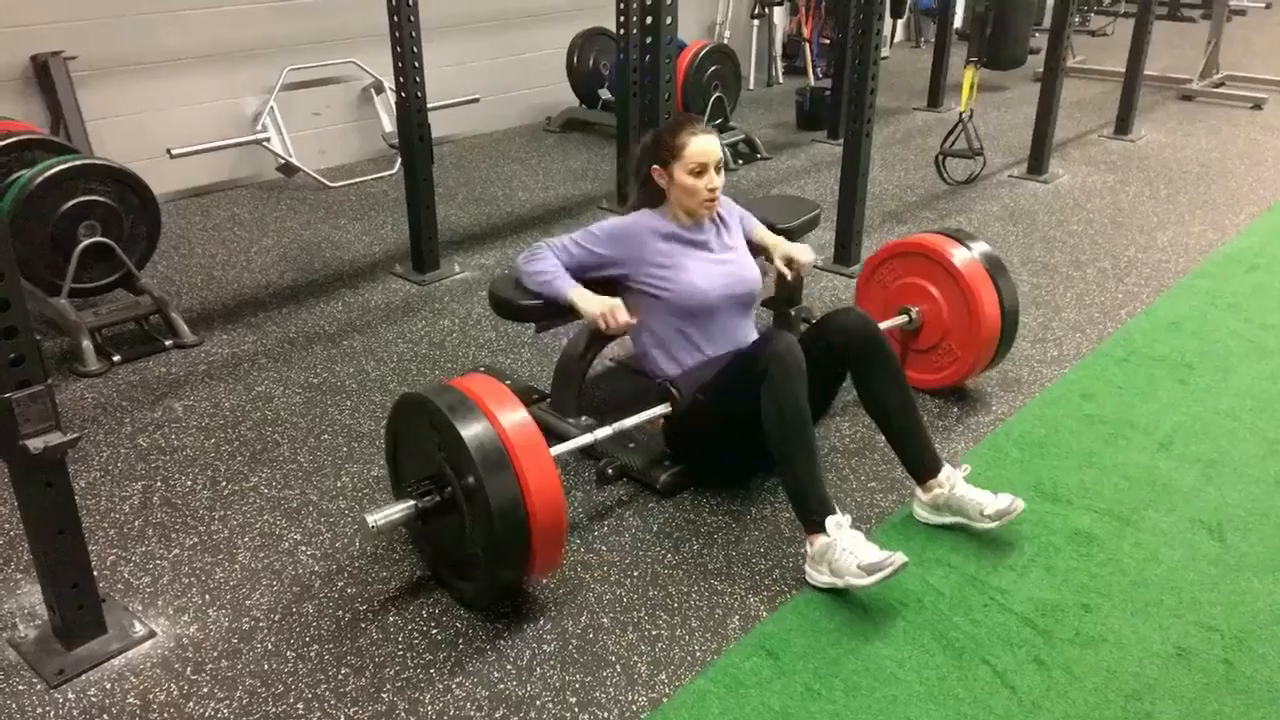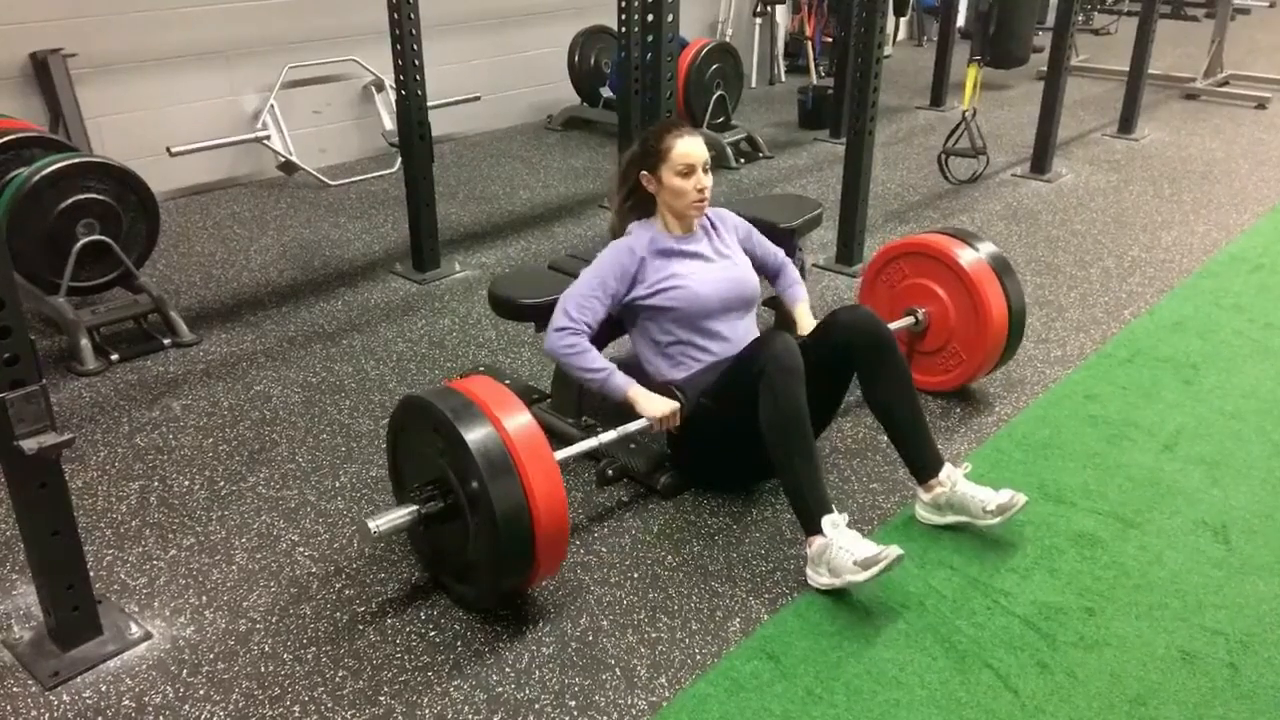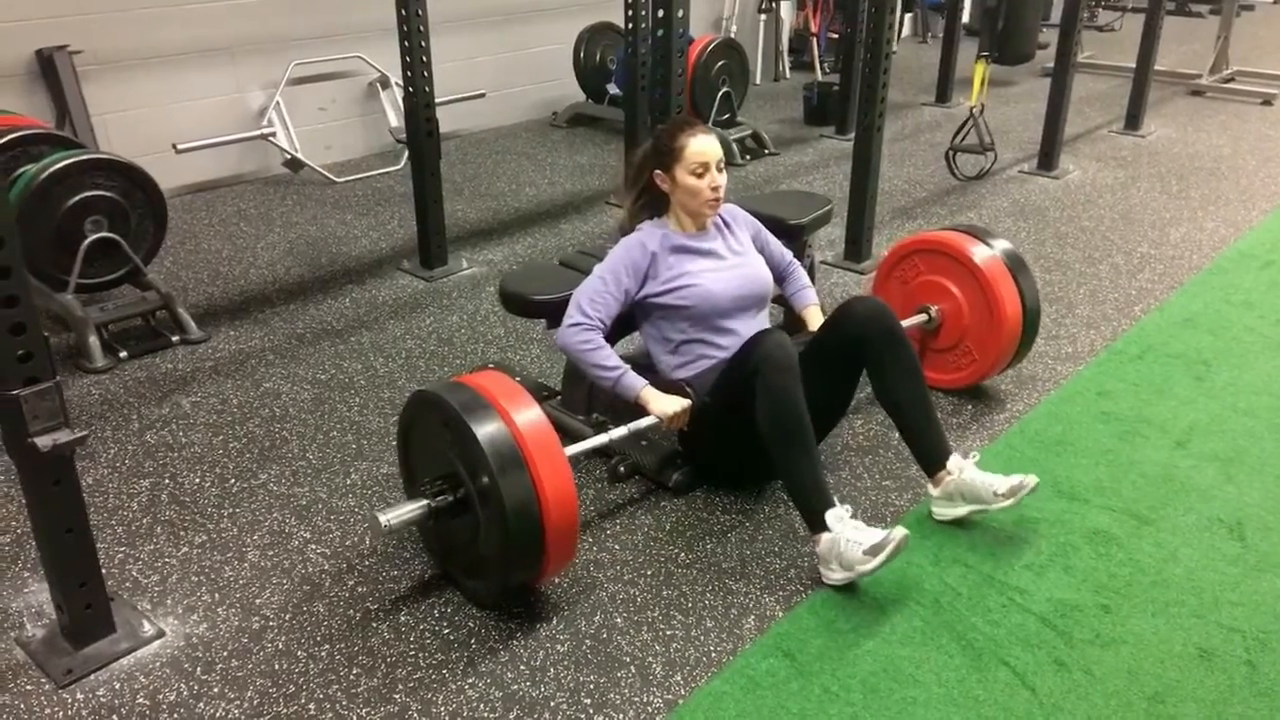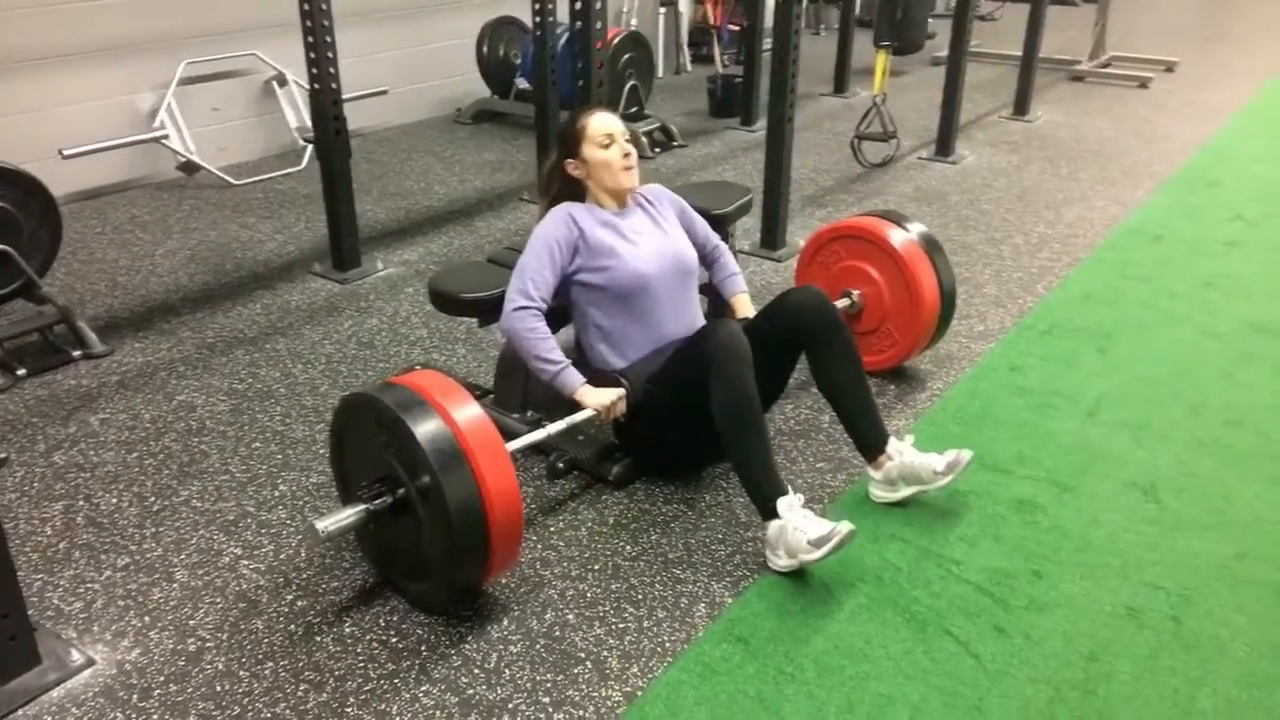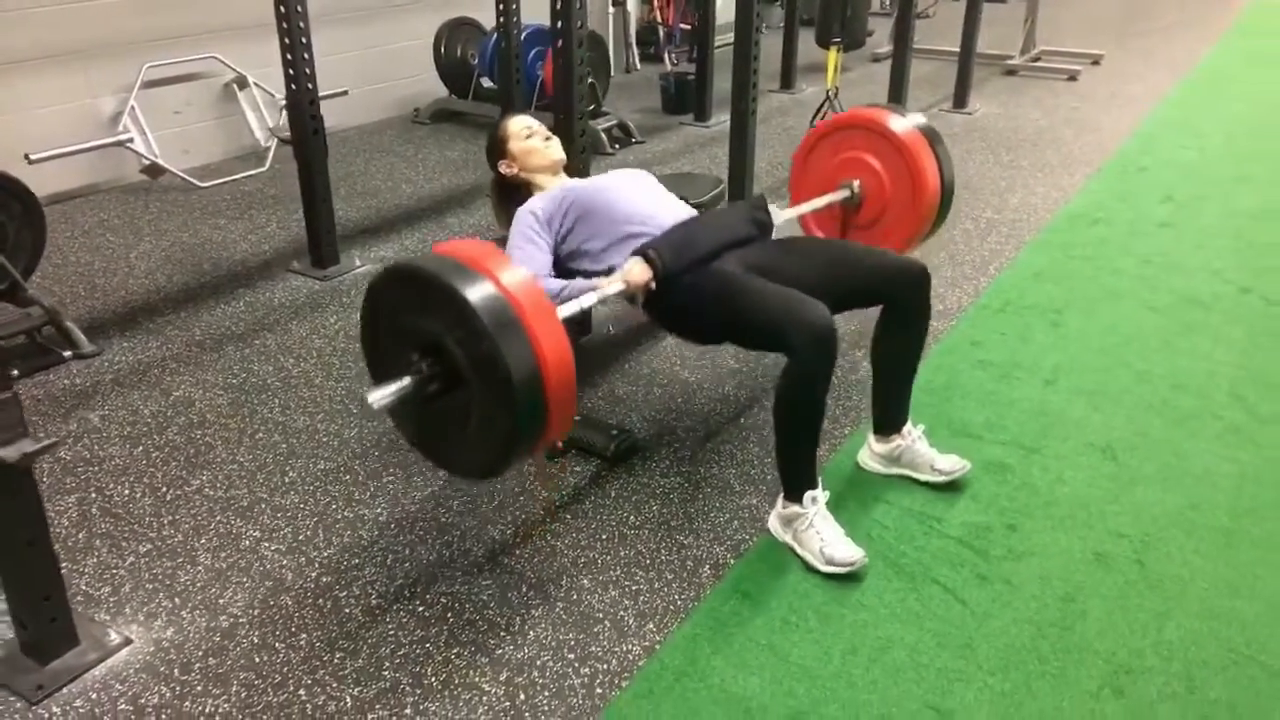
dt=1s
person 1, frame 1
left shoulder: (721, 213)
right shoulder: (633, 234)
right elbow: (533, 260)
left wrist: (776, 243)
right wrist: (583, 298)
left hip: (762, 400)
right hip: (698, 417)
left knee: (849, 326)
right knee: (777, 347)
left ankle: (936, 487)
right ankle: (824, 542)
person 1, frame 2
left shoulder: (722, 224)
right shoulder: (632, 252)
left elbow: (780, 266)
right elbow: (563, 336)
left wrist: (806, 321)
right wrist: (638, 395)
left hip: (768, 405)
right hip: (704, 425)
left knee: (856, 325)
right knee: (775, 347)
left ankle: (938, 487)
right ankle: (824, 541)
person 1, frame 3
left shoulder: (733, 220)
right shoulder: (643, 248)
left elbow: (789, 268)
right elbow: (576, 331)
left wrist: (820, 330)
right wrist: (649, 395)
left hip: (779, 398)
right hip: (716, 420)
left knee: (865, 315)
right knee: (770, 345)
left ankle: (947, 477)
right ankle: (831, 535)
person 1, frame 4
left shoulder: (657, 200)
right shoulder: (567, 224)
left elbow: (716, 253)
right elbow: (519, 315)
left wrist: (749, 319)
right wrist: (582, 390)
left hip: (713, 383)
right hip: (646, 406)
left knee: (806, 304)
right knee: (721, 338)
left ankle: (887, 463)
right ankle: (782, 524)
person 1, frame 5
left shoulder: (619, 178)
right shoulder: (534, 214)
left wrist: (759, 214)
right wrist: (610, 277)
left hip: (743, 247)
right hip: (685, 277)
left knee: (907, 278)
right knee: (813, 329)
left ankle: (891, 441)
right ankle: (797, 509)
